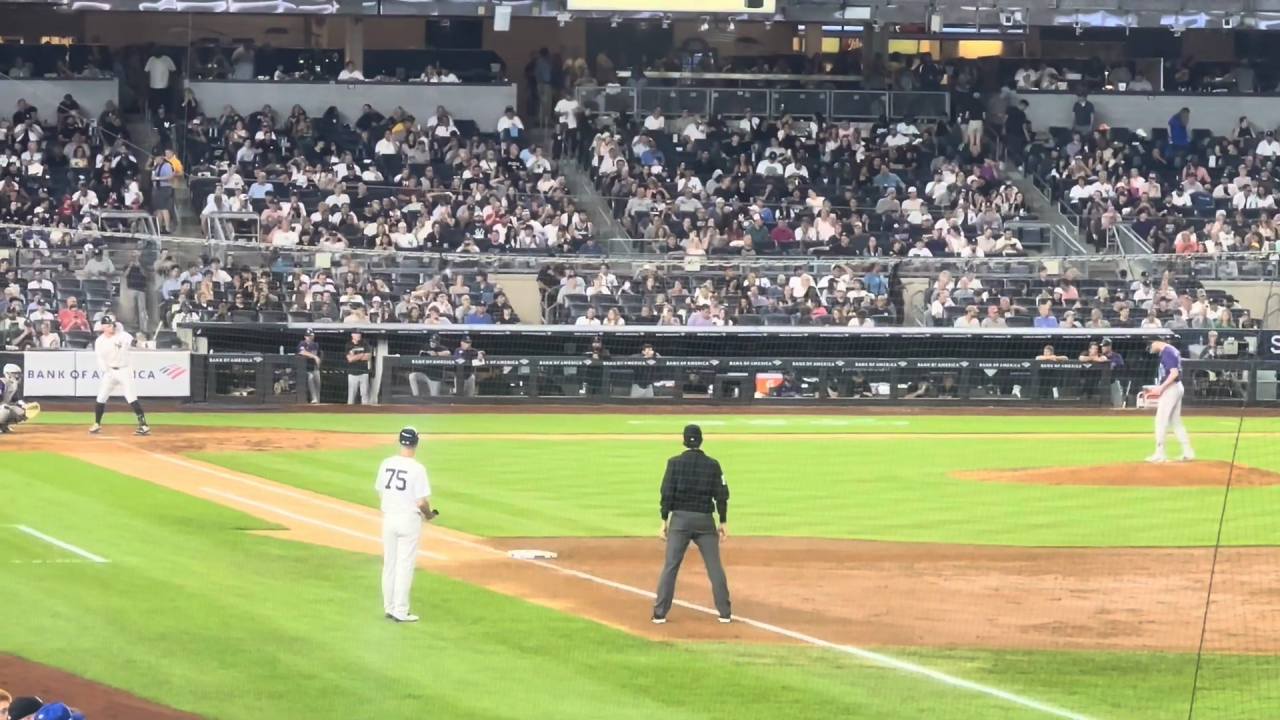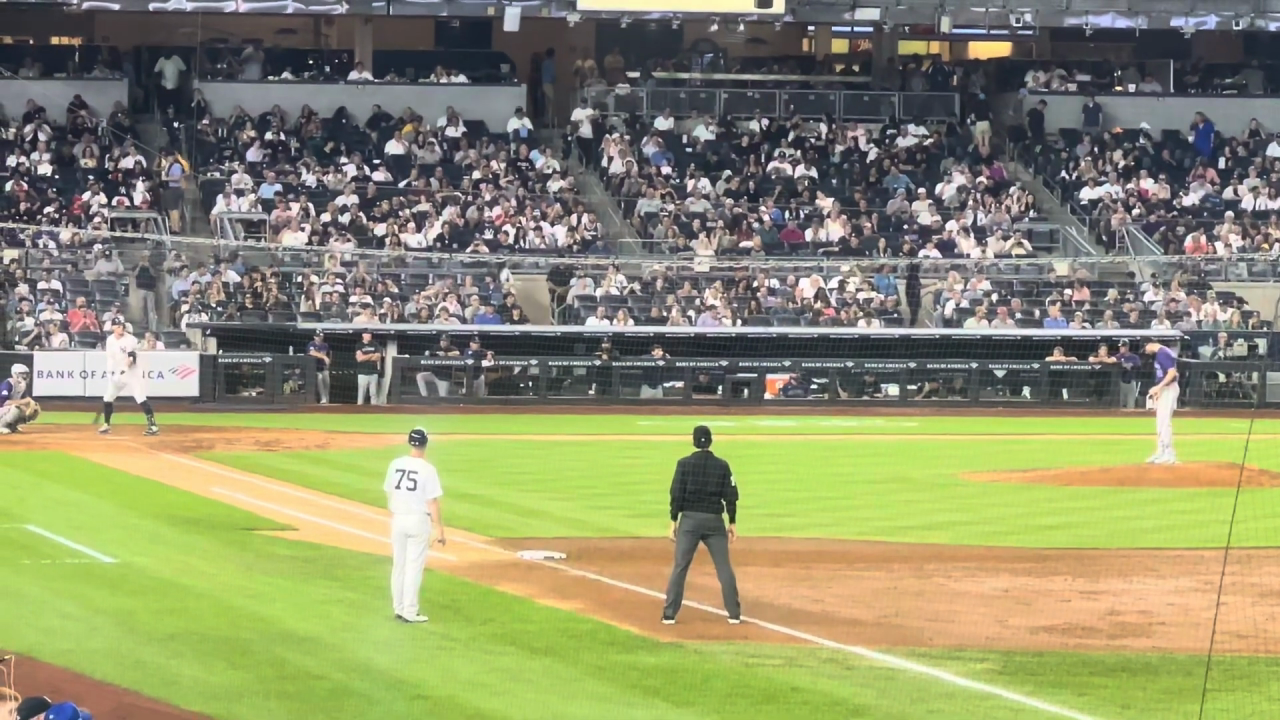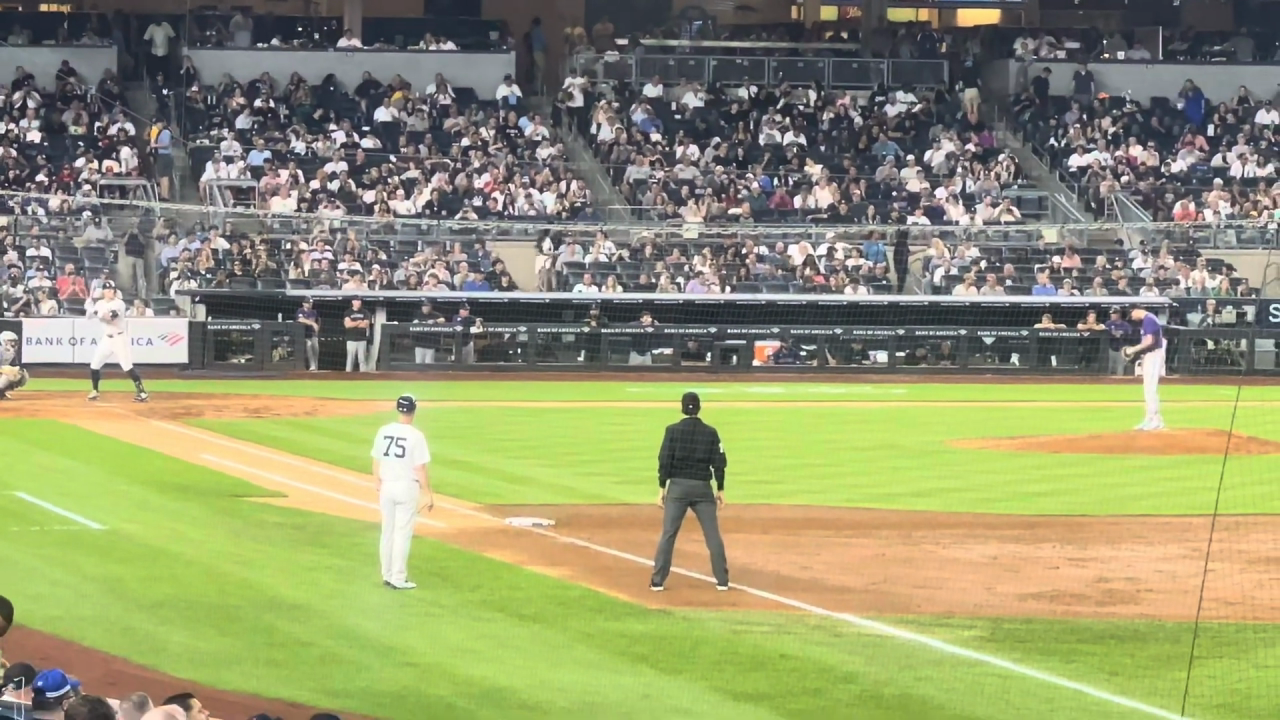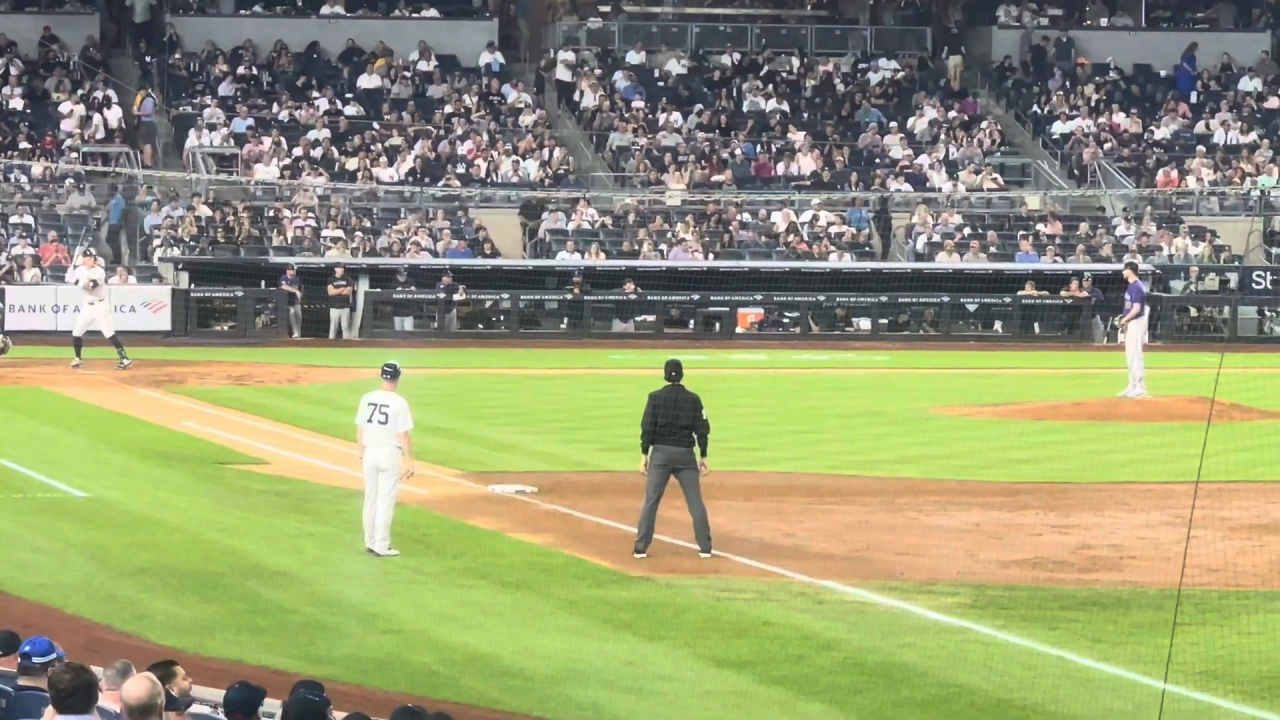
dt=0.7s
person 1, frame 1
left shoulder: (675, 463)
right shoulder: (712, 464)
left elbow: (667, 494)
right elbow: (721, 496)
left wrist: (664, 520)
right wrist: (723, 522)
left hip: (680, 518)
right hip: (705, 519)
left knee: (670, 566)
right knee: (715, 567)
left ankle: (660, 613)
right ankle: (725, 613)
person 1, frame 2
left shoulder: (684, 464)
right shoulder: (722, 465)
left elbow: (676, 495)
right elbow: (731, 496)
left wrist: (673, 521)
right wrist: (732, 523)
left hip: (689, 519)
right hip: (714, 520)
left knee: (679, 567)
right knee: (724, 568)
left ankle: (669, 614)
right ankle: (734, 614)
person 1, frame 3
left shoulder: (673, 430)
right shoulder: (710, 432)
left elbow: (664, 462)
right elbow: (719, 463)
left wrist: (662, 488)
right wrist: (720, 489)
left hip: (678, 486)
right hip: (702, 487)
left knee: (668, 534)
right knee: (713, 535)
left ankle: (657, 581)
right ankle: (722, 581)
person 1, frame 4
left shoulder: (655, 397)
right shoulder: (693, 399)
left elbow: (647, 428)
right elbow: (702, 430)
left wrist: (645, 455)
right wrist: (703, 456)
left hip: (660, 453)
right hip: (685, 454)
left knee: (651, 501)
right knee: (696, 502)
left ankle: (640, 548)
right ankle: (705, 548)
person 2, frame 1
left shoulder: (386, 464)
right shoulder: (417, 468)
left elbow: (381, 495)
right elbow: (421, 501)
right wrist: (429, 514)
left hip: (389, 518)
right hip: (409, 520)
left knee: (389, 565)
right knee: (405, 566)
left ankle: (389, 608)
right ankle: (400, 611)
person 2, frame 2
left shoulder: (395, 465)
right shoulder: (427, 469)
left elbow: (389, 496)
right elbow: (432, 502)
right wrist: (440, 529)
left hip: (398, 519)
right hip: (418, 521)
left knee: (399, 566)
right knee: (414, 567)
left ankle: (398, 609)
right ankle: (410, 612)
person 2, frame 3
left shoulder: (383, 431)
right shoulder: (415, 435)
left elbow: (376, 463)
right elbow: (421, 468)
left wrist: (379, 486)
right wrist: (428, 494)
left hip: (387, 486)
right hip: (407, 487)
left knee: (387, 532)
right knee: (403, 534)
left ankle: (387, 576)
right ankle: (398, 579)
person 2, frame 4
left shoulder: (367, 398)
right shoulder: (399, 402)
left elbow: (360, 429)
right elbow: (403, 435)
left wrist: (362, 453)
right wrist: (409, 461)
left hip: (370, 453)
right hip: (390, 454)
left knee: (370, 499)
right knee: (385, 501)
left ankle: (370, 543)
right ankle: (381, 546)
